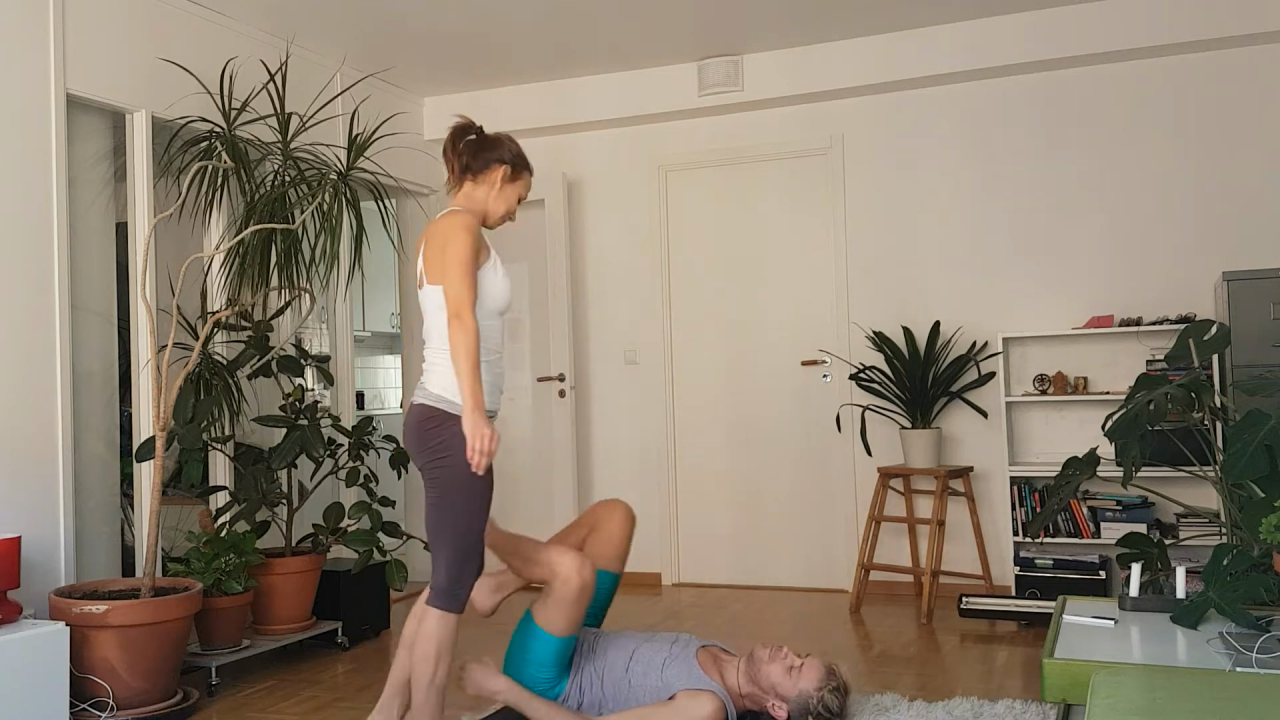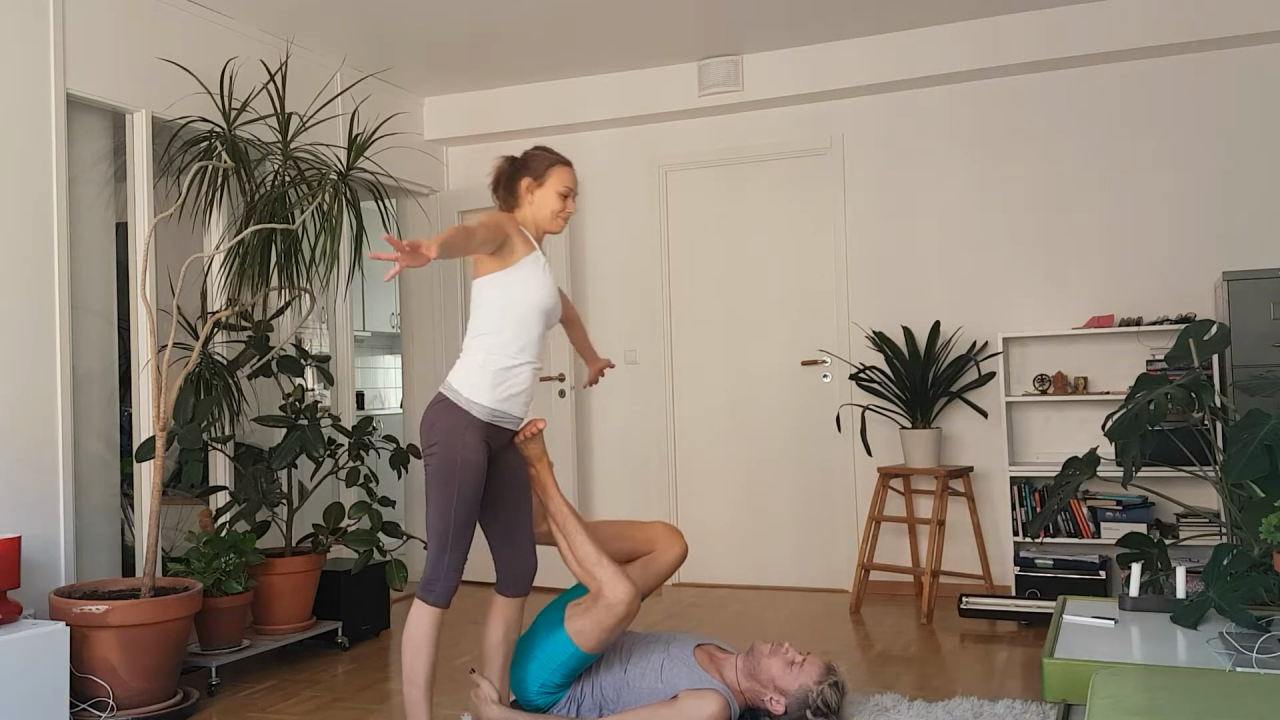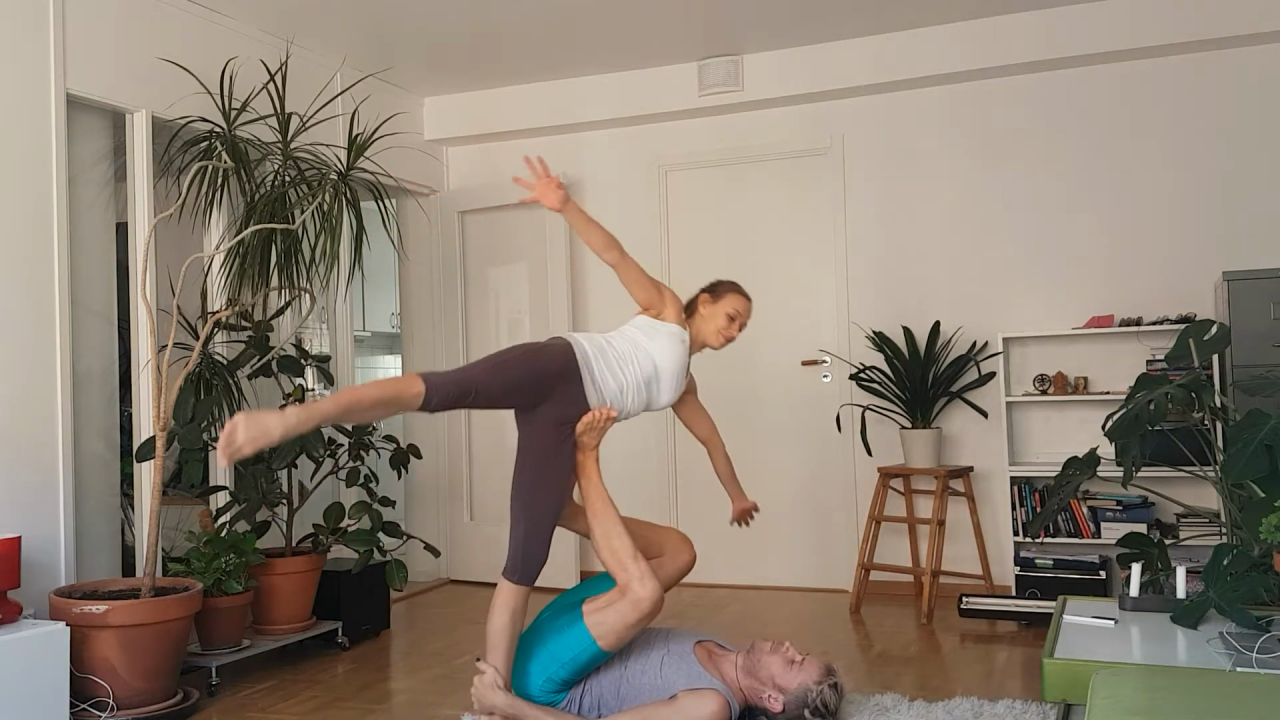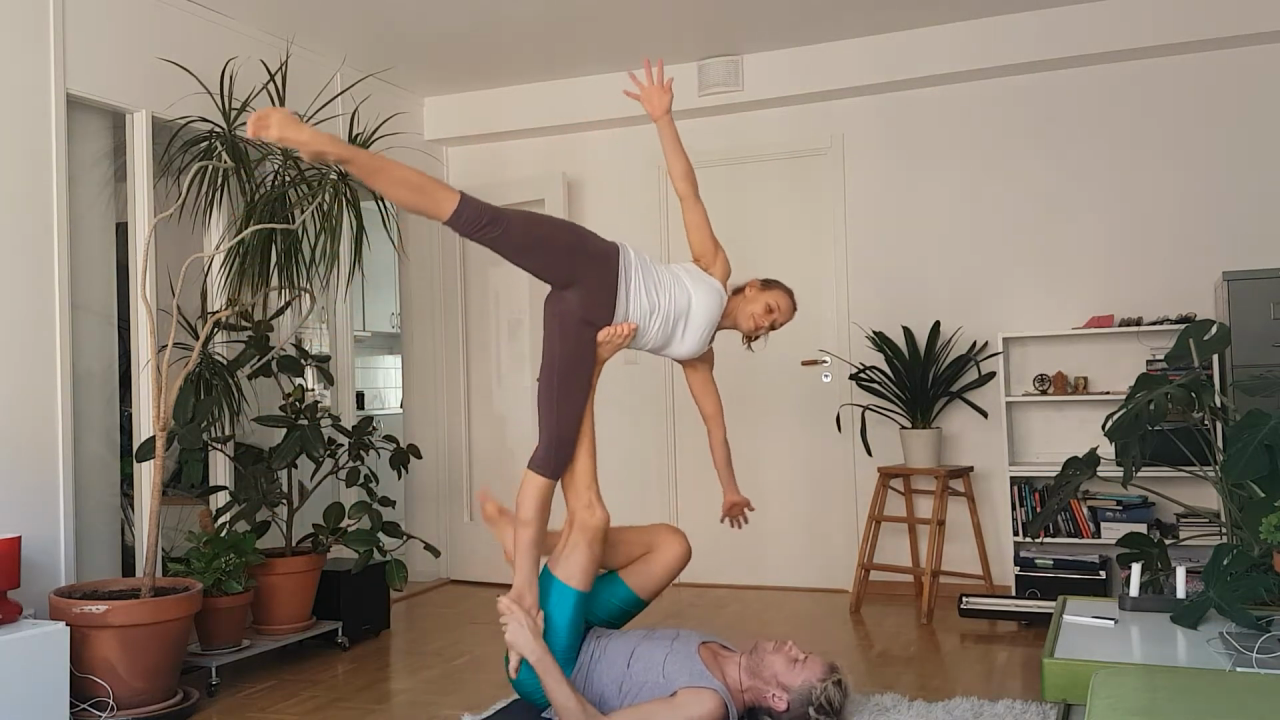
dt=1s
person 1, frame 1
left shoulder: (440, 231)
right shoulder: (461, 227)
right elbow: (461, 318)
right wrist: (474, 411)
left hip: (434, 418)
right hip: (450, 422)
left knee: (457, 571)
right knee: (453, 584)
person 1, frame 2
left shoulder: (536, 255)
right shoulder: (502, 232)
left elbow: (564, 309)
right elbow: (468, 234)
left wrist: (590, 355)
right wrist: (433, 247)
left hip: (502, 433)
right hip: (460, 420)
left knee: (518, 571)
right knee: (443, 576)
person 1, frame 3
left shoulder: (682, 384)
right shoulder: (664, 306)
left elbow: (709, 432)
right elbow: (614, 253)
left wrist: (735, 491)
right wrist: (566, 206)
left hip: (564, 417)
right hip: (558, 366)
left knee: (526, 561)
right knee: (441, 388)
right ankle: (289, 419)
person 1, frame 4
left shoulder: (699, 351)
right shoulder: (715, 268)
left elbow: (713, 416)
right elbow: (687, 192)
left wrist: (730, 488)
right wrist: (663, 120)
left hip: (588, 318)
right hip: (595, 266)
left knee: (555, 448)
right knee: (476, 217)
left ankle: (523, 590)
right ankle: (326, 146)
person 2, frame 1
right shoulder: (735, 664)
left hip: (543, 682)
right hip: (577, 647)
left knee: (573, 567)
right knee: (613, 515)
left ankle: (483, 532)
right ankle: (499, 584)
person 2, frame 2
right shoulder: (735, 666)
left hip: (545, 686)
right hip: (579, 657)
left knee: (619, 594)
right knee: (668, 543)
left ankle: (541, 476)
right ankle: (541, 524)
person 2, frame 3
right shoulder: (732, 663)
left hip: (543, 676)
left knee: (644, 592)
right knee: (678, 550)
left ankle: (585, 460)
right ankle: (560, 506)
person 2, frame 4
right shoulder: (734, 665)
left wrist: (535, 653)
left hip: (548, 668)
right hip: (585, 642)
left knee: (589, 519)
right knee: (671, 544)
